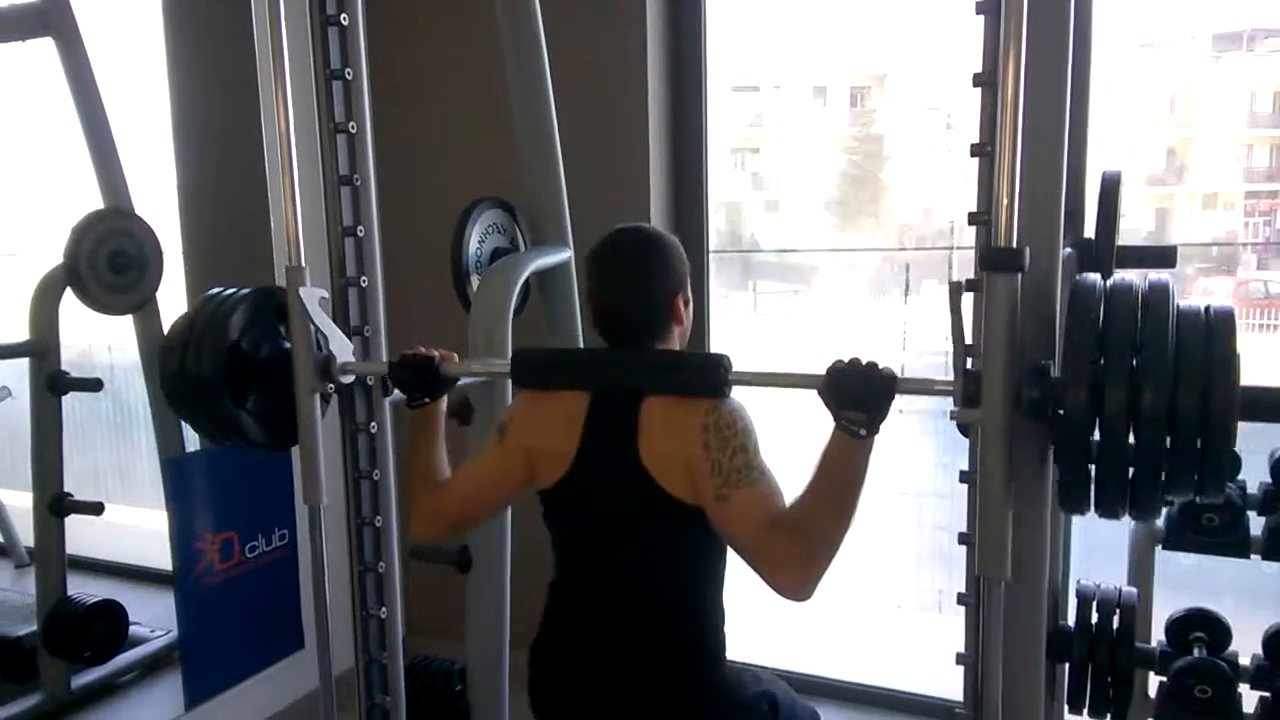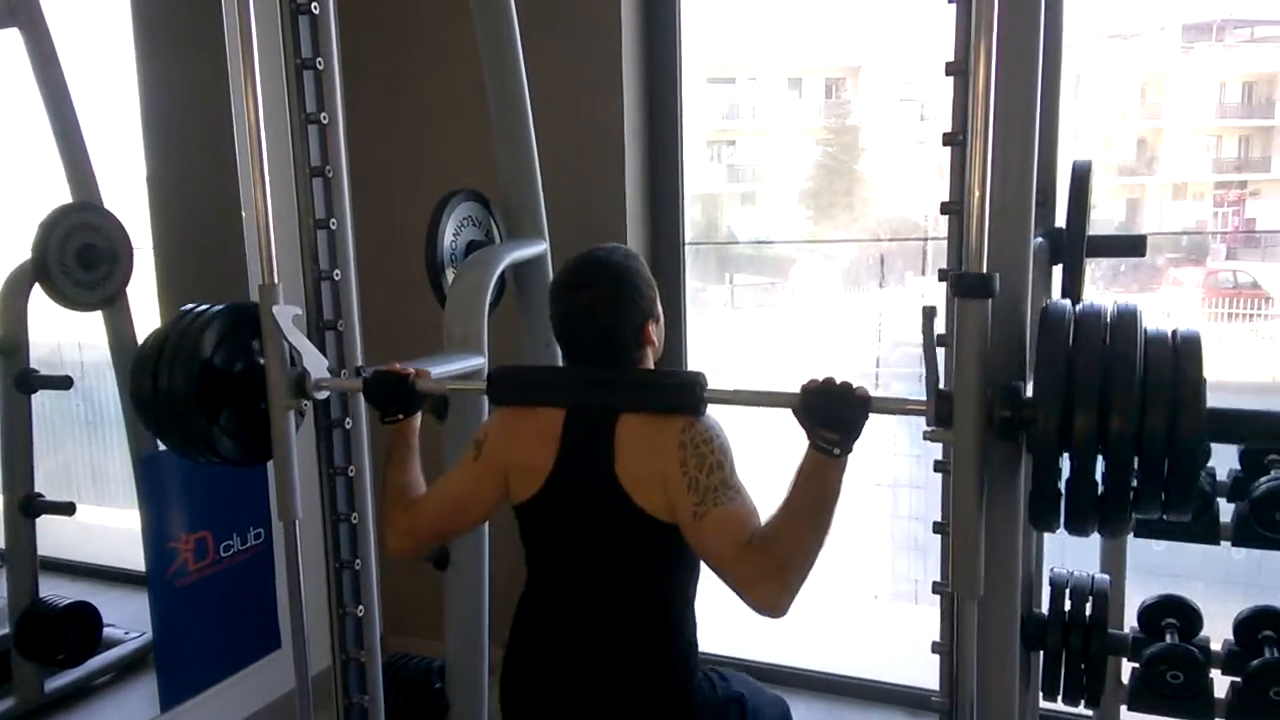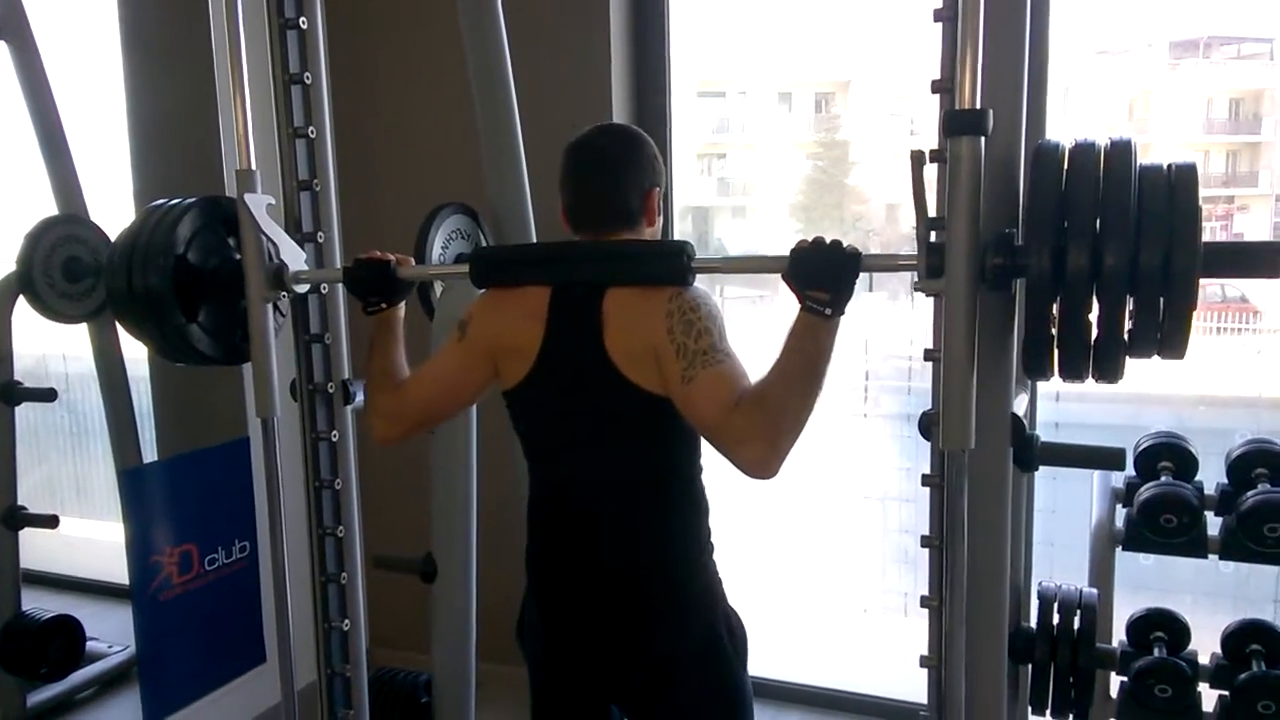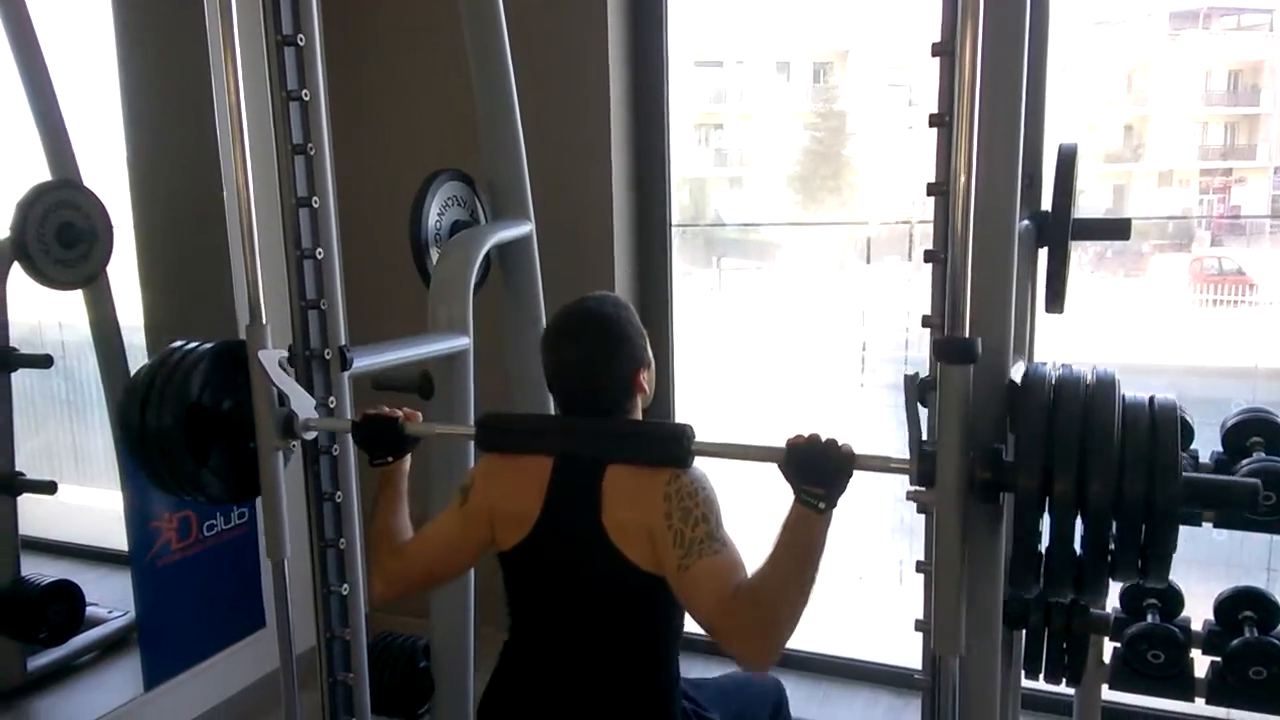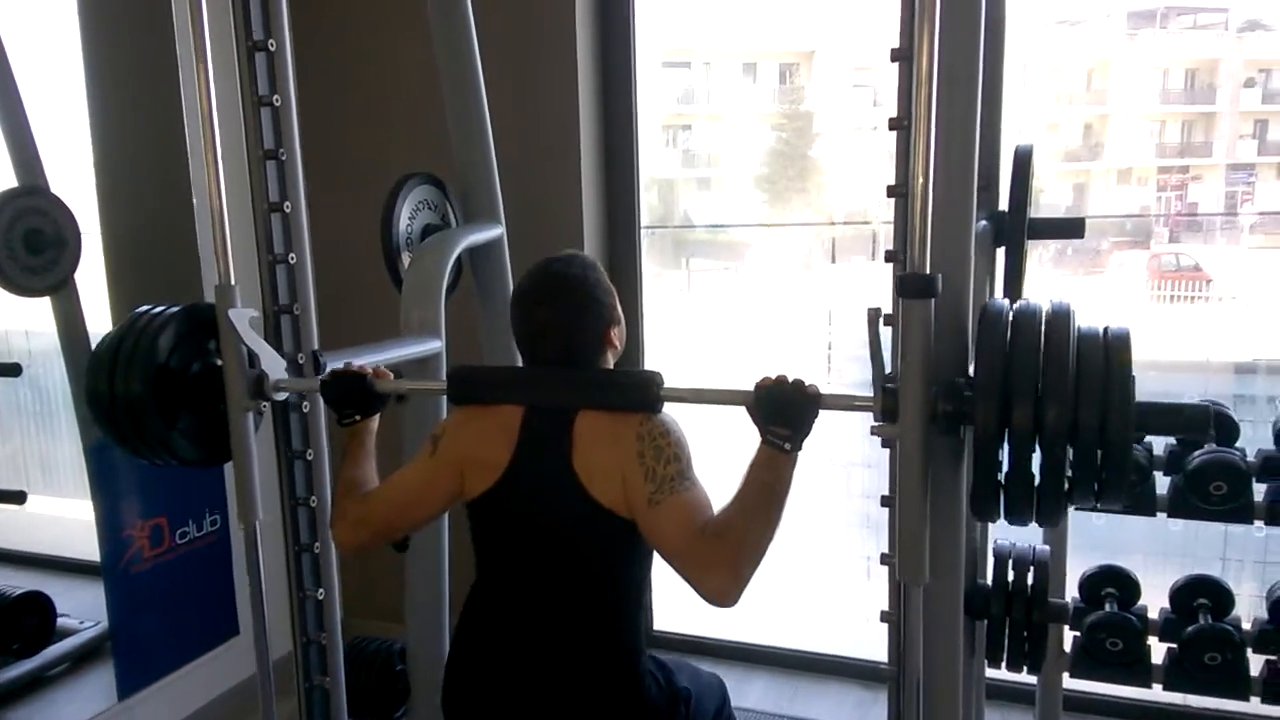
dt=1s
person 1, frame 1
left shoulder: (542, 410)
right shoulder: (700, 417)
left elbow: (430, 518)
right elbow: (792, 568)
left wrist: (428, 403)
right wrist: (853, 429)
person 1, frame 2
left shoulder: (518, 427)
right shoulder: (677, 436)
left elbow: (405, 532)
right elbow: (767, 585)
left wrist: (403, 418)
right wrist: (827, 448)
person 1, frame 3
left shoulder: (506, 309)
right shoulder: (667, 307)
left elbow: (389, 417)
right elbow: (756, 446)
left wrist: (386, 310)
right wrist: (819, 310)
left hip: (558, 603)
right hip: (669, 608)
person 1, frame 4
left shoulder: (504, 474)
right shoulder: (664, 487)
left elbow: (389, 578)
right elbow: (753, 642)
left wrist: (393, 462)
right wrist: (812, 503)
person 1, frame 5
left shoulder: (474, 428)
right shoulder: (637, 434)
left elbow: (354, 527)
right elbow: (718, 575)
left wrist: (361, 420)
right wrist: (779, 445)
